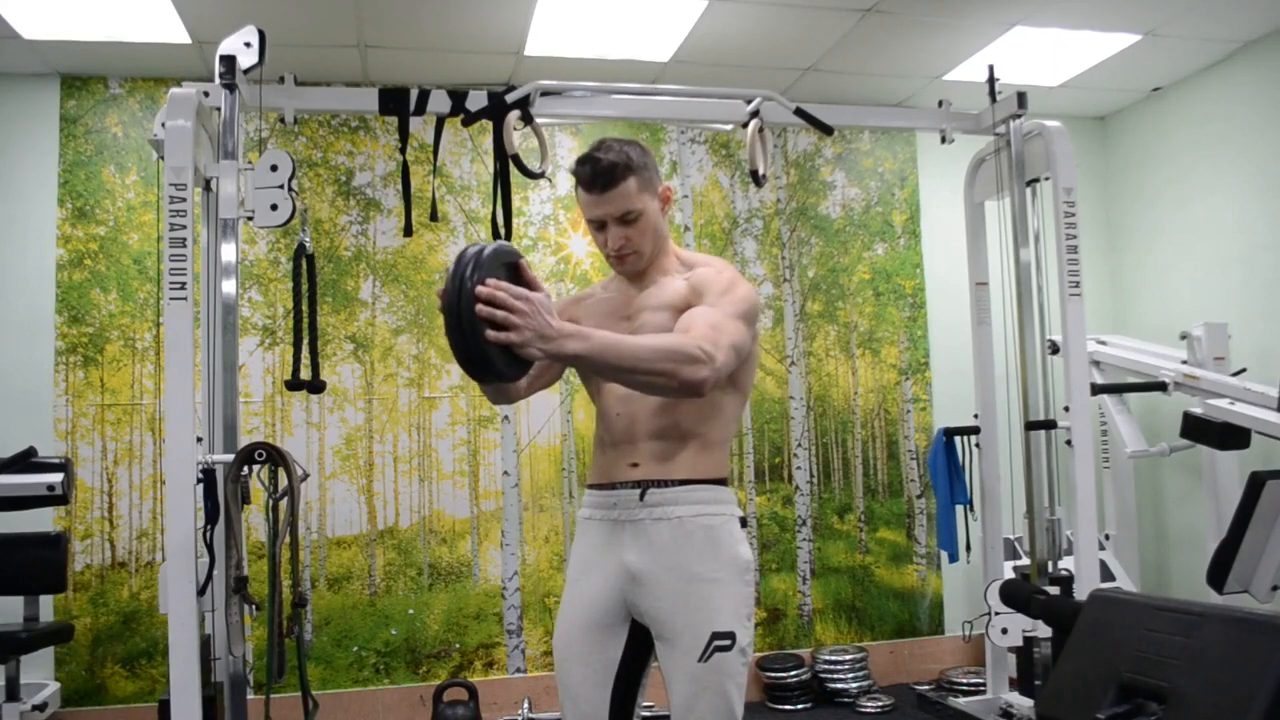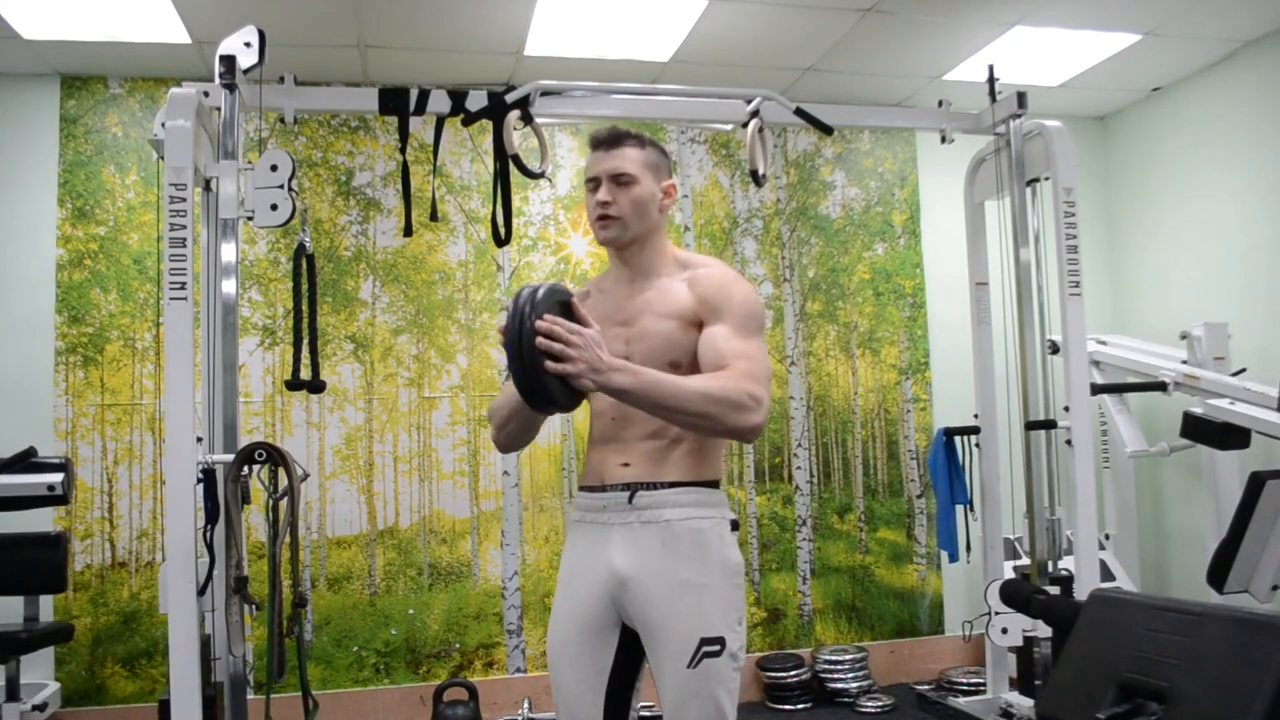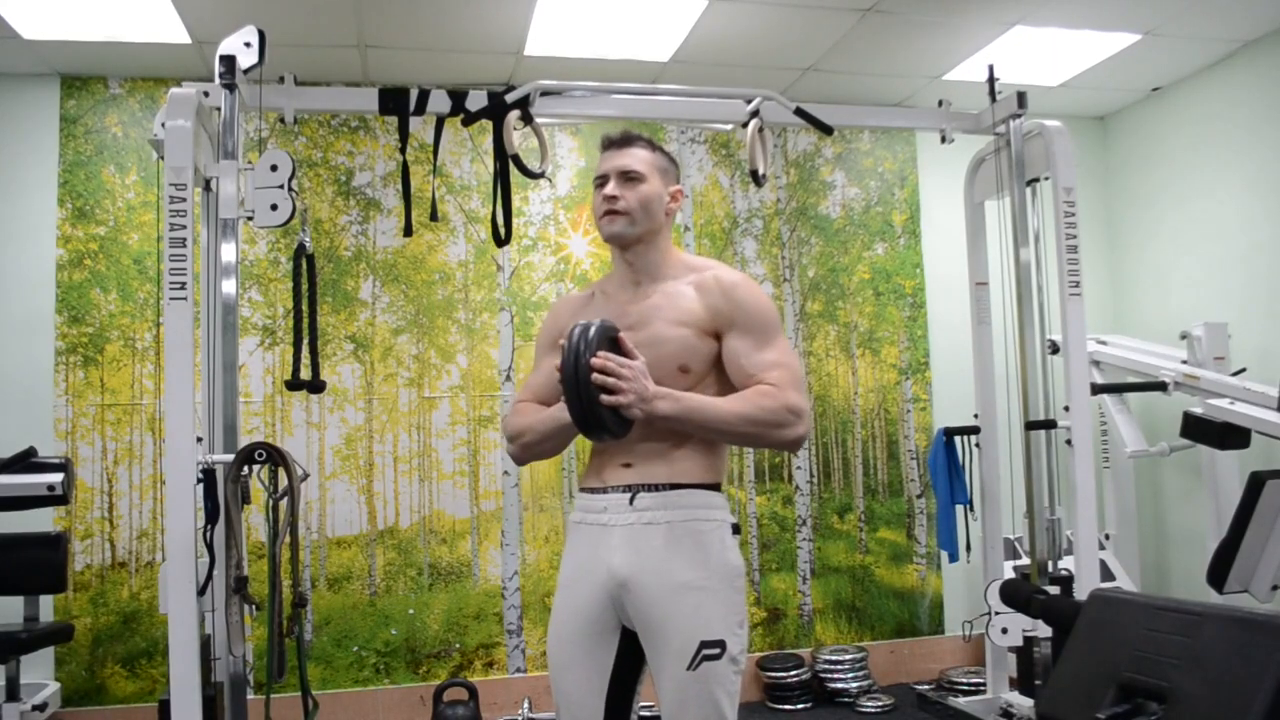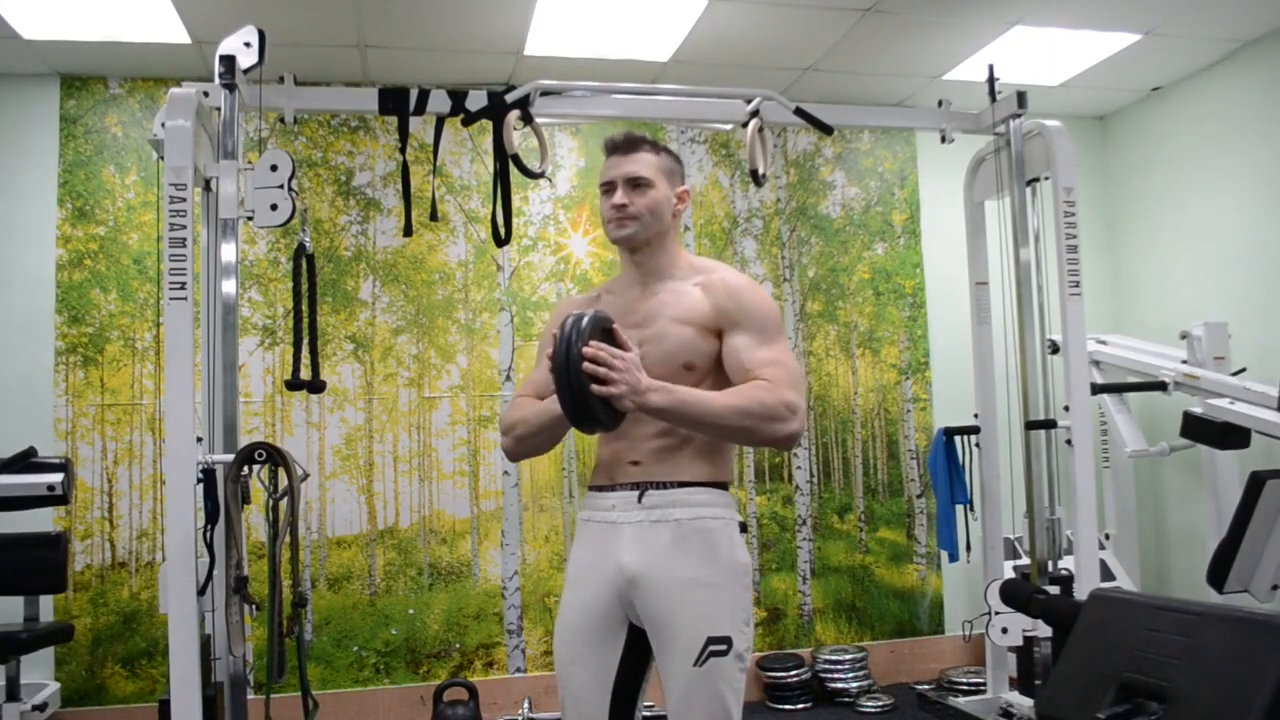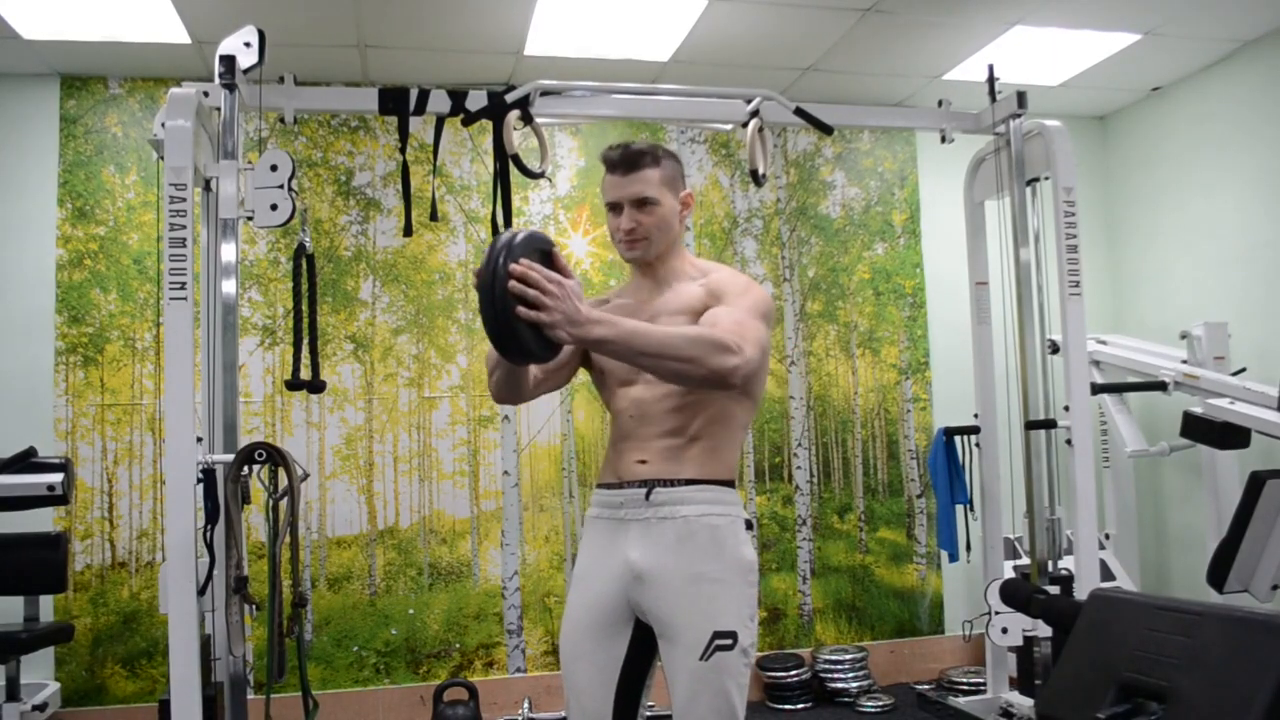
dt=0.5s
person 1, frame 1
left shoulder: (720, 285)
right shoulder: (581, 307)
left elbow: (695, 368)
right elbow: (509, 385)
left wrist: (559, 338)
right wrist: (490, 337)
left hip: (692, 529)
right hip: (600, 530)
person 1, frame 2
left shoulder: (716, 288)
right shoulder: (571, 307)
left elbow: (747, 408)
right elbow: (504, 433)
left wrist: (612, 374)
left hip: (683, 530)
right hip: (591, 534)
person 1, frame 3
left shoulder: (723, 292)
right shoulder: (571, 313)
left elbow: (790, 416)
right elbow: (519, 436)
left wrist: (656, 401)
left hip: (686, 532)
right hip: (590, 534)
person 1, frame 4
left shoulder: (730, 294)
right shoulder: (584, 314)
left elbow: (783, 416)
right elbow: (515, 436)
left wrist: (647, 395)
left hip: (692, 530)
right hip: (599, 532)
person 1, frame 5
left shoulder: (733, 292)
right shoulder: (594, 310)
left elbow: (726, 362)
right elbow: (508, 388)
left wrist: (589, 325)
left hip: (698, 527)
right hip: (607, 528)
